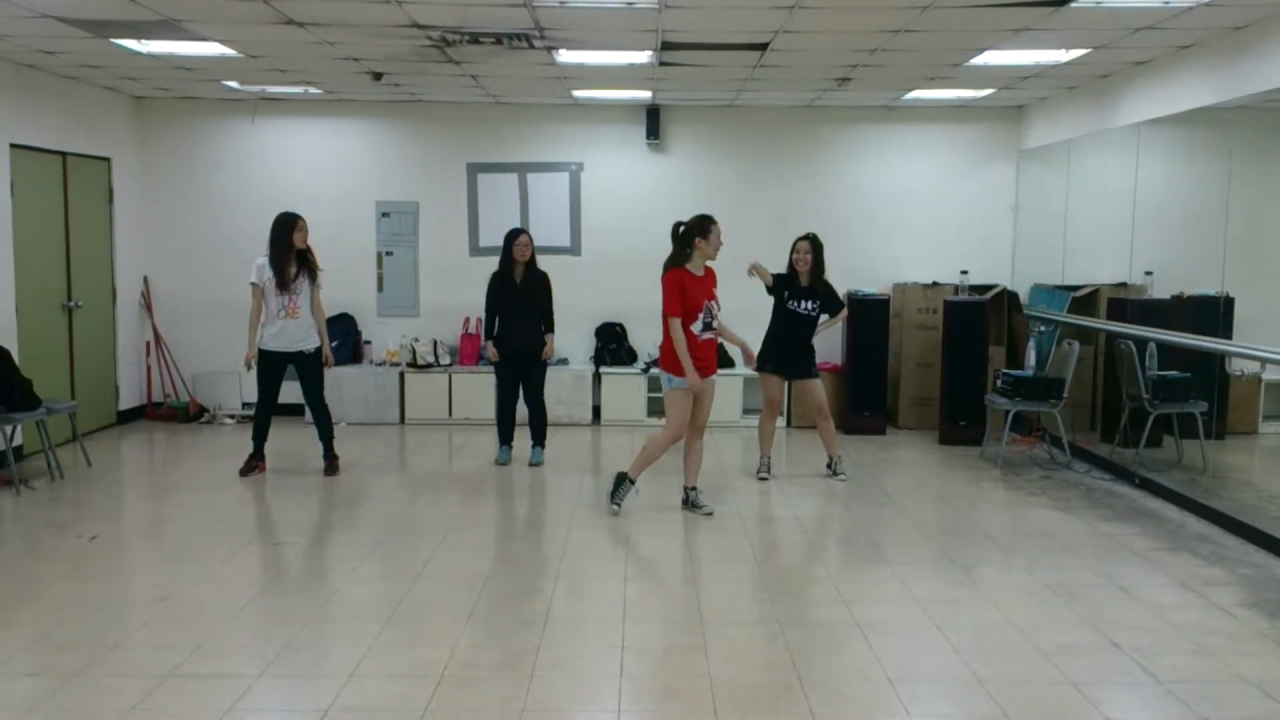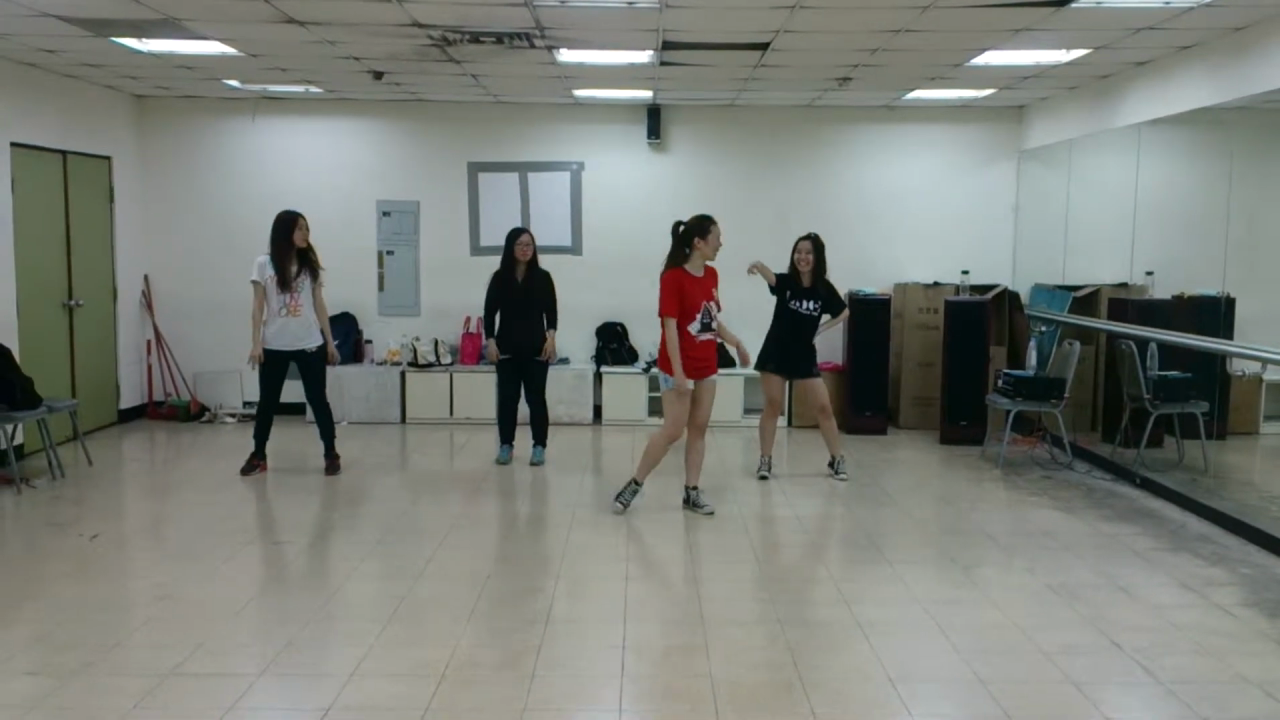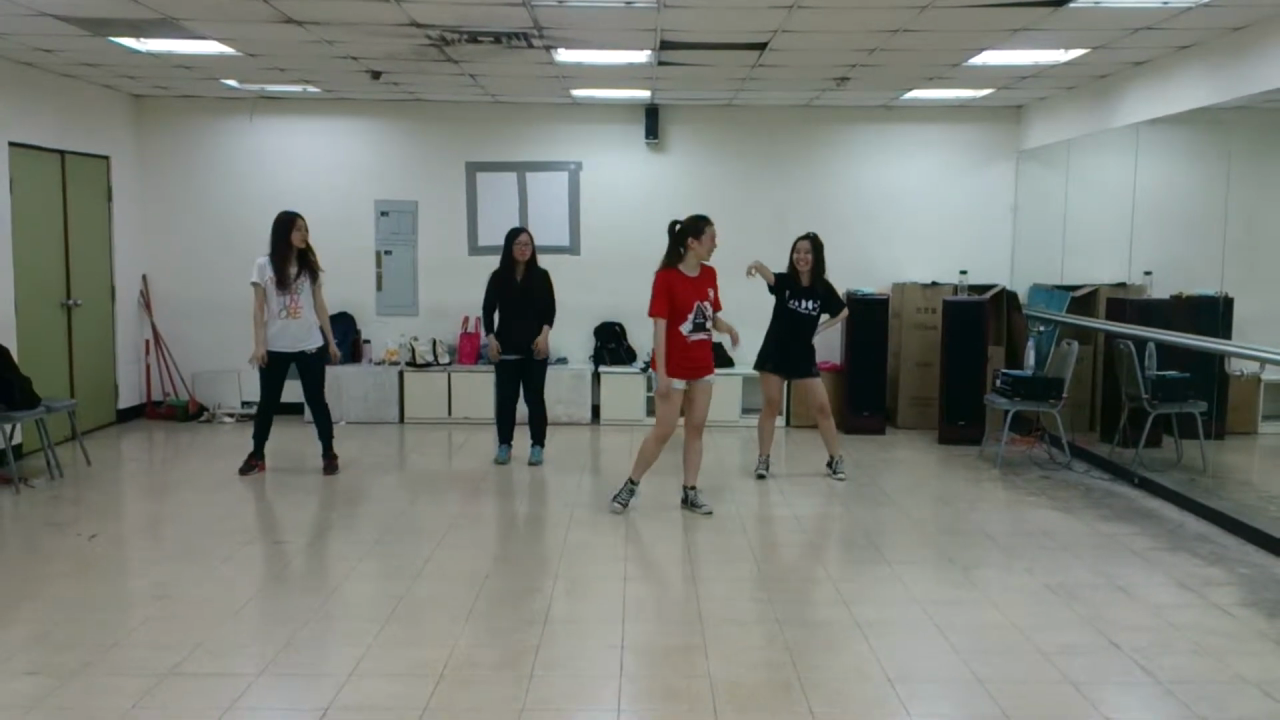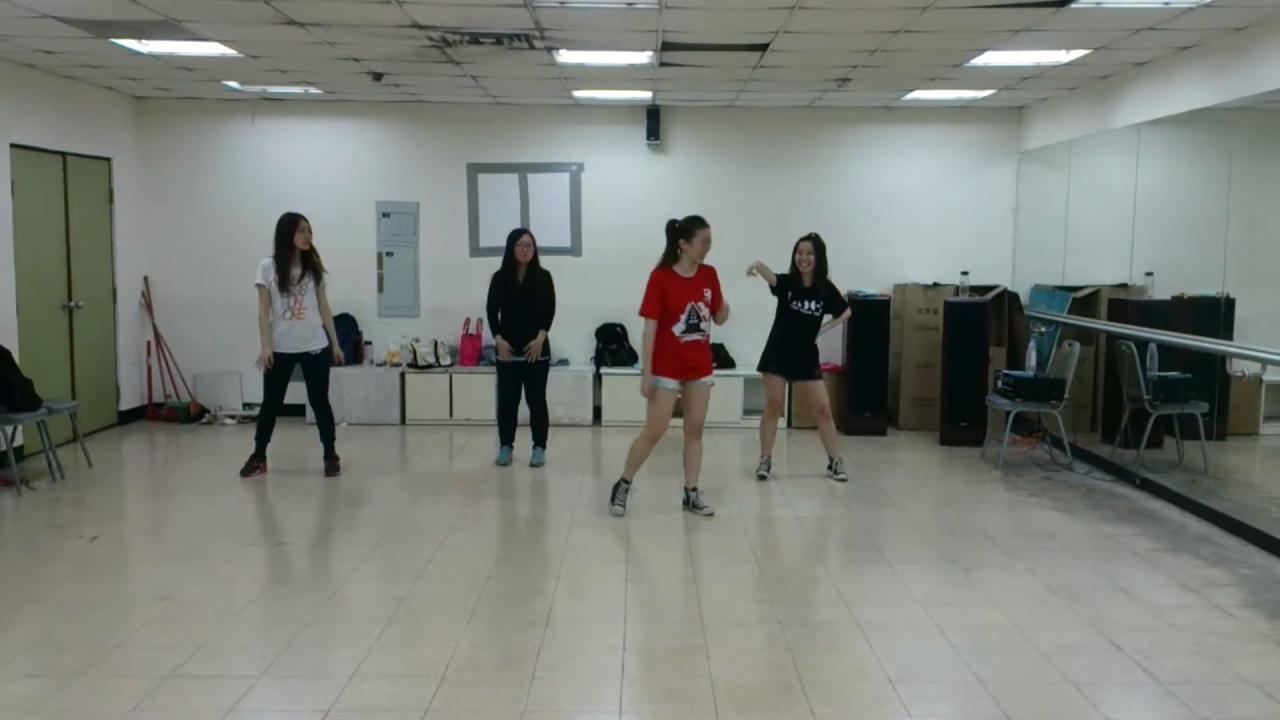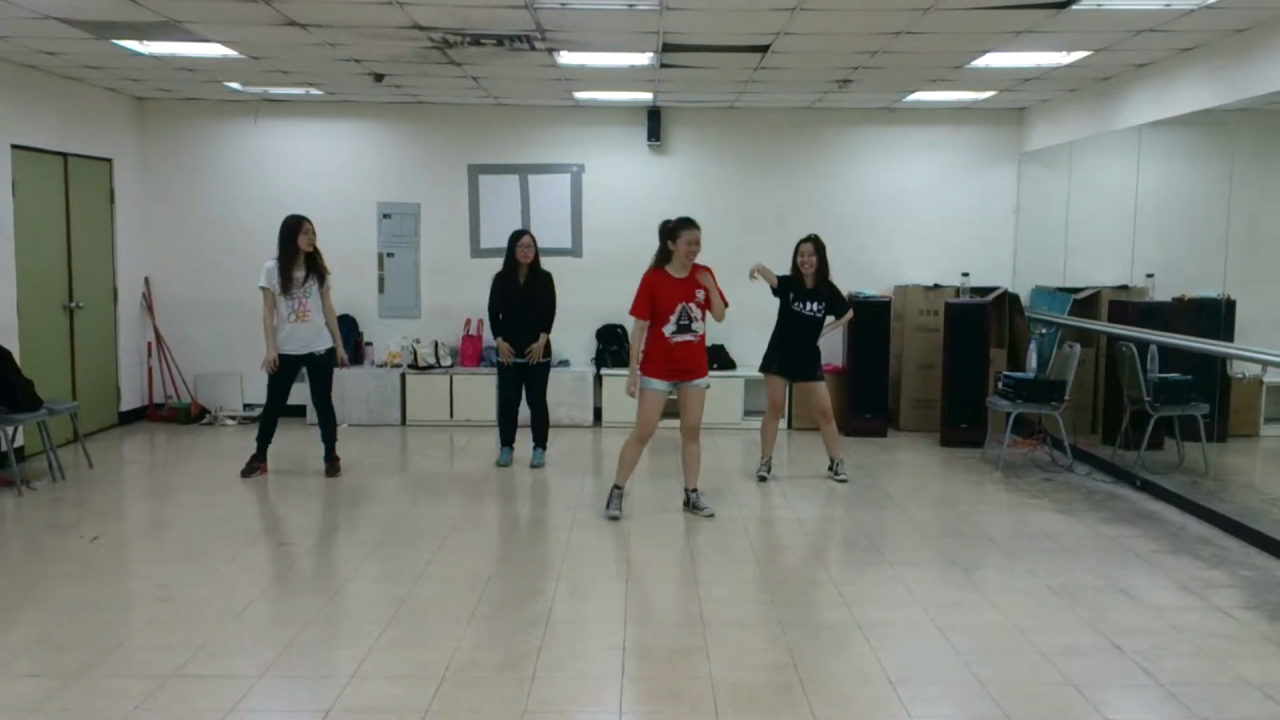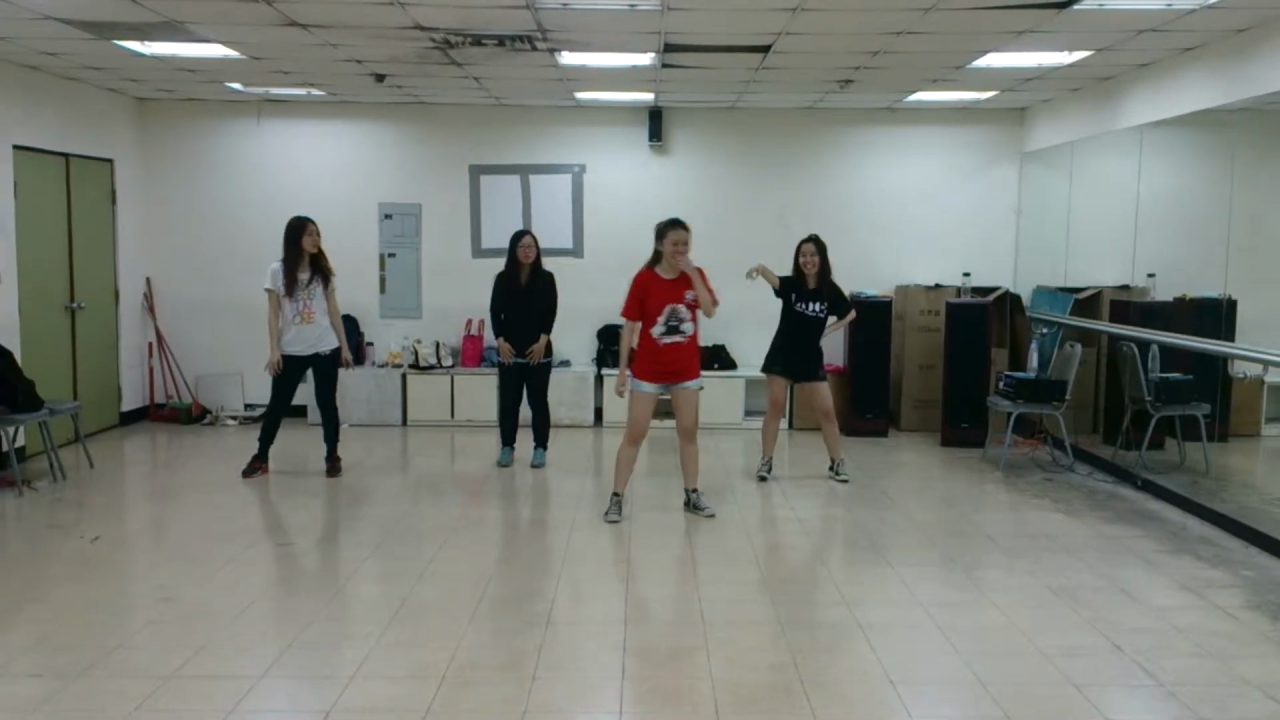
dt=0.1s
person 1, frame 1
left shoulder: (710, 275)
right shoulder: (674, 277)
right elbow: (674, 326)
left wrist: (740, 344)
right wrist: (688, 369)
left hip: (707, 365)
right hip: (679, 366)
left knee: (698, 430)
right knee: (676, 430)
left ankle: (691, 493)
right ankle: (627, 480)
person 1, frame 2
left shoulder: (711, 275)
right shoulder: (673, 277)
right elbow: (670, 326)
left wrist: (737, 344)
right wrist: (677, 371)
left hip: (706, 366)
right hip: (679, 366)
left knee: (699, 430)
right knee: (672, 431)
left ankle: (692, 492)
right ankle: (634, 484)
person 1, frame 3
left shoulder: (710, 275)
right shoulder: (666, 277)
right elbow: (659, 326)
left wrist: (727, 329)
right wrist: (660, 371)
left hip: (702, 366)
right hip: (672, 367)
left knee: (695, 429)
right knee: (664, 431)
left ankle: (690, 492)
right ankle: (631, 485)
person 1, frame 4
left shoulder: (709, 275)
right shoulder: (660, 277)
left elbow: (718, 318)
right elbow: (650, 326)
left wrist: (723, 311)
right wrist: (646, 371)
left hip: (700, 367)
right hip: (666, 367)
left knee: (695, 431)
right knee: (654, 431)
left ankle: (691, 493)
right ankle: (624, 484)
person 1, frame 5
left shoulder: (705, 275)
right shoulder: (653, 278)
left elbow: (720, 314)
right elbow: (639, 326)
left wrist: (709, 286)
right wrist: (633, 369)
left hip: (694, 368)
right hip: (657, 369)
left knee: (691, 432)
right knee: (643, 432)
left ankle: (692, 495)
right ankle: (617, 492)
person 1, frame 6
left shoulder: (695, 275)
right shoulder: (643, 279)
left elbow: (710, 311)
right elbow: (629, 327)
left wrist: (694, 276)
right wrist: (622, 370)
left hip: (686, 369)
right hip: (647, 370)
left knee: (688, 433)
right knee: (634, 434)
left ankle: (692, 495)
right ankle: (616, 498)
person 2, frame 1
left shoulder: (309, 266)
right shoulder: (263, 266)
left elbow: (317, 307)
right elbow: (256, 308)
left wrist: (326, 343)
right wrist: (251, 345)
left hip: (307, 346)
right hip: (271, 347)
left knee: (316, 401)
right knee: (265, 402)
left ankle: (330, 455)
right ankle: (257, 456)
person 2, frame 2
left shoulder: (310, 265)
right shoulder: (264, 264)
left elbow: (319, 305)
right elbow: (258, 306)
left wrist: (330, 341)
right wrist: (256, 342)
left hip: (310, 344)
right hip: (274, 346)
left knee: (318, 399)
right knee: (267, 401)
left ankle: (331, 455)
right ankle: (258, 456)
person 2, frame 3
left shoulder: (310, 265)
right shoulder: (264, 265)
left elbow: (319, 305)
right elbow: (259, 308)
left wrist: (331, 341)
right wrist: (259, 343)
left hip: (310, 345)
right hip: (275, 347)
left knee: (316, 400)
right knee: (268, 402)
left ankle: (329, 455)
right ankle: (257, 455)
person 2, frame 4
left shoulder: (314, 267)
right shoulder: (268, 267)
left elbow: (323, 306)
right elbow: (264, 309)
left wrist: (335, 343)
right wrist: (265, 345)
left hip: (315, 346)
right hip: (280, 348)
left knee: (320, 401)
right knee: (271, 403)
left ankle: (330, 456)
right ankle: (259, 457)
person 2, frame 5
left shoulder: (319, 269)
right shoulder: (273, 269)
left elbow: (328, 308)
right elbow: (268, 312)
left wrist: (339, 345)
right wrist: (270, 348)
left hip: (320, 348)
right hip: (286, 349)
left knee: (323, 402)
right knee: (274, 404)
left ankle: (331, 457)
right ankle: (259, 458)
person 2, frame 6
left shoulder: (323, 271)
right shoulder: (278, 271)
left elbow: (333, 309)
right elbow: (273, 314)
left wrist: (344, 346)
right wrist: (274, 350)
left hip: (325, 349)
right hip: (291, 350)
left knee: (327, 403)
right knee: (278, 404)
left ankle: (332, 458)
right ankle: (261, 458)
person 3, frame 1
left shoulder: (822, 289)
right shoulder: (783, 282)
left elbow: (842, 312)
right elbow: (767, 278)
left wrist: (820, 328)
right wrist: (755, 267)
left hip: (803, 356)
right hip: (774, 355)
left knee: (821, 409)
right knee: (771, 407)
left ankle: (834, 460)
right ankle: (764, 461)
person 3, frame 2
left shoulder: (824, 289)
right shoulder: (785, 282)
left elbow: (843, 312)
right elbow: (770, 277)
left wrist: (821, 329)
right wrist: (758, 266)
left hip: (804, 356)
right hip: (775, 354)
left knee: (824, 407)
right knee: (772, 407)
left ankle: (837, 460)
right ankle: (765, 460)
person 3, frame 3
left shoulder: (823, 288)
right shoulder: (784, 281)
left elbow: (843, 312)
right elbow: (769, 276)
left wrist: (821, 328)
right wrist: (757, 265)
left hip: (803, 356)
right hip: (775, 353)
left knee: (823, 407)
right knee: (771, 406)
left ankle: (835, 460)
right ankle: (763, 459)
person 3, frame 4
left shoulder: (826, 289)
right shoulder: (787, 282)
left elbow: (846, 312)
right elbow: (770, 278)
left wrist: (824, 329)
right wrist: (758, 266)
left hip: (806, 357)
right hip: (778, 355)
left knee: (823, 409)
right knee: (773, 407)
left ankle: (835, 461)
right ankle: (765, 460)
person 3, frame 5
left shoulder: (828, 290)
right shoulder: (789, 284)
left elbow: (848, 313)
right elbow: (772, 279)
left wrist: (826, 330)
right wrist: (759, 268)
left hip: (808, 358)
right hip: (780, 356)
left knee: (825, 411)
right knee: (774, 408)
left ankle: (836, 462)
right ankle: (765, 461)
person 3, frame 6
left shoulder: (830, 290)
right shoulder: (790, 284)
left elbow: (850, 314)
right elbow: (774, 281)
left wrist: (829, 330)
right wrist: (760, 269)
left hip: (810, 359)
right hip: (782, 356)
left knee: (827, 411)
right knee: (775, 408)
left ankle: (837, 462)
right ankle: (766, 461)
person 4, frame 1
left shoulder: (540, 277)
right shoulder: (498, 278)
left elbow: (547, 312)
right elbow: (491, 313)
left wrist: (549, 340)
right wrist: (489, 343)
left hip: (535, 349)
right hip: (505, 349)
left knee: (534, 399)
right knee: (506, 399)
left ankle: (538, 447)
right ankle: (505, 446)
person 4, frame 2
left shoulder: (542, 277)
right shoulder: (500, 277)
left elbow: (551, 309)
right elbow: (490, 310)
left wrist: (551, 337)
right wrist: (490, 340)
left hip: (536, 348)
right hip: (507, 349)
left knee: (536, 398)
right knee: (507, 398)
left ankle: (539, 446)
right ankle: (506, 446)
person 4, frame 3
left shoulder: (541, 276)
right shoulder: (498, 277)
left elbow: (549, 308)
right elbow: (488, 309)
left wrist: (545, 333)
right wrist: (491, 338)
left hip: (535, 347)
right hip: (505, 348)
left knee: (534, 398)
right knee: (506, 398)
left ankle: (538, 446)
right ankle: (504, 445)
person 4, frame 4
left shoulder: (542, 277)
right shoulder: (500, 278)
left elbow: (549, 310)
right elbow: (492, 310)
left wrist: (541, 337)
right wrist: (498, 339)
left hip: (536, 349)
right hip: (508, 349)
left knee: (536, 399)
right knee: (507, 399)
left ankle: (539, 447)
right ankle: (505, 447)
person 4, frame 5
left shoulder: (544, 278)
right shoulder: (502, 279)
left elbow: (549, 312)
right elbow: (493, 312)
left wrist: (542, 341)
right wrist: (499, 341)
left hip: (537, 350)
right hip: (509, 350)
left knee: (537, 400)
right knee: (508, 400)
left ankle: (539, 448)
right ankle: (506, 447)
person 4, frame 6
left shoulder: (545, 278)
right shoulder: (503, 279)
left elbow: (551, 312)
right elbow: (495, 312)
left wrist: (543, 341)
right wrist: (500, 341)
left hip: (538, 350)
right hip: (510, 350)
left knee: (538, 401)
right knee: (509, 400)
left ankle: (540, 448)
right ankle: (507, 448)
